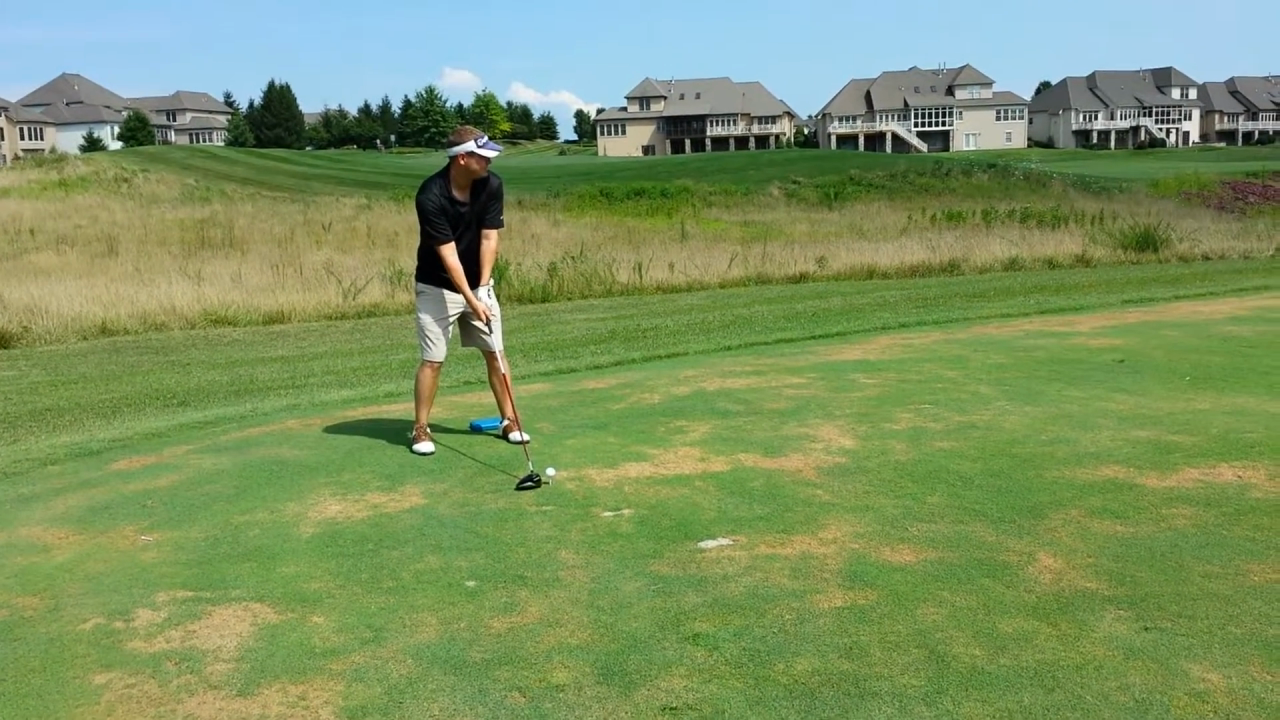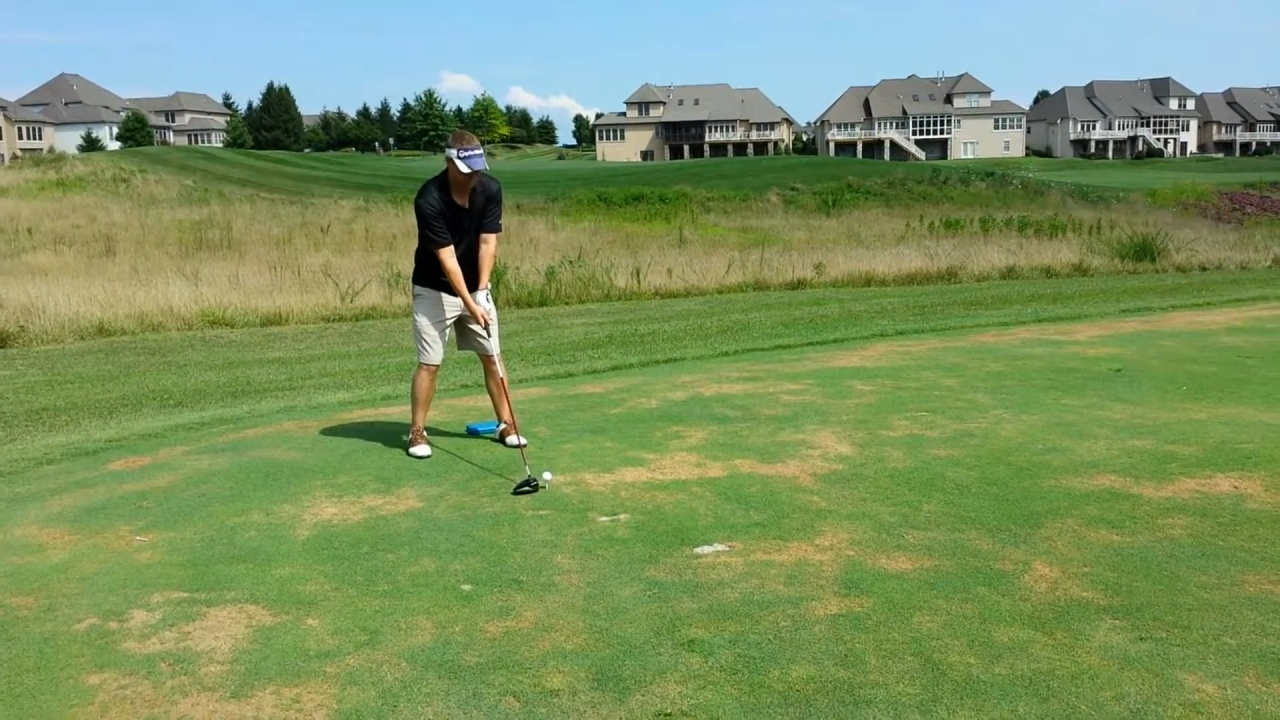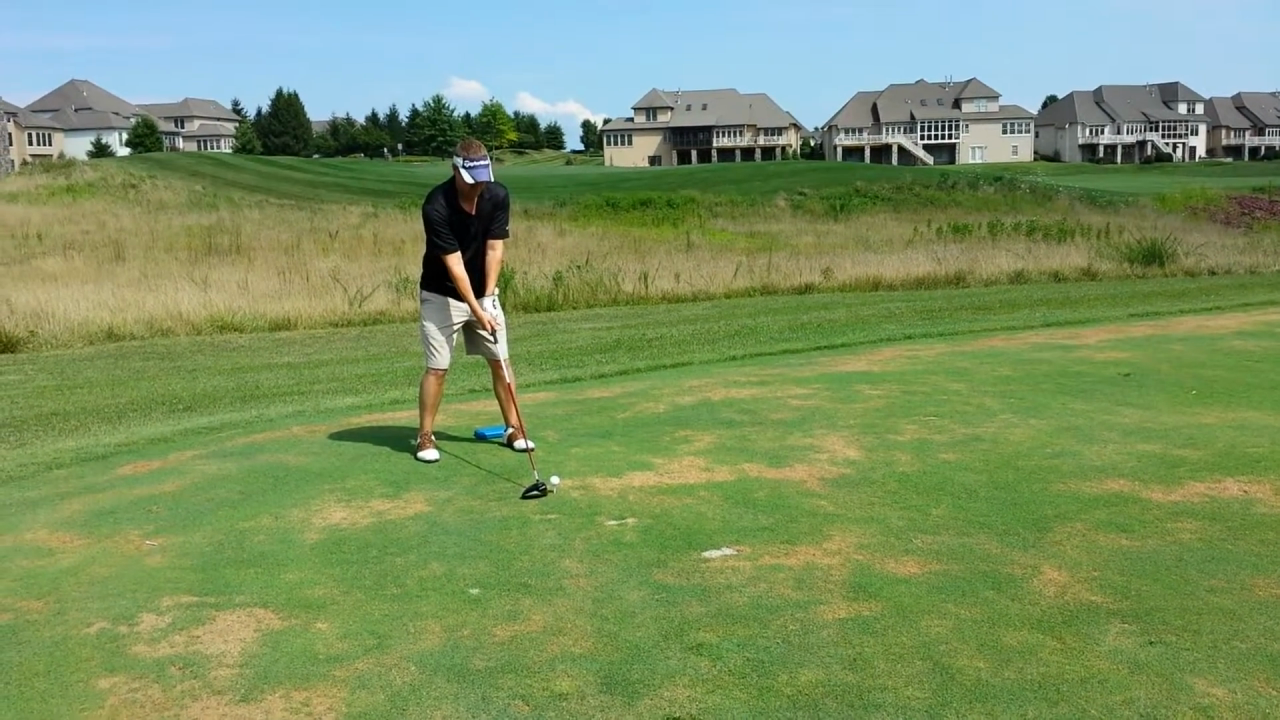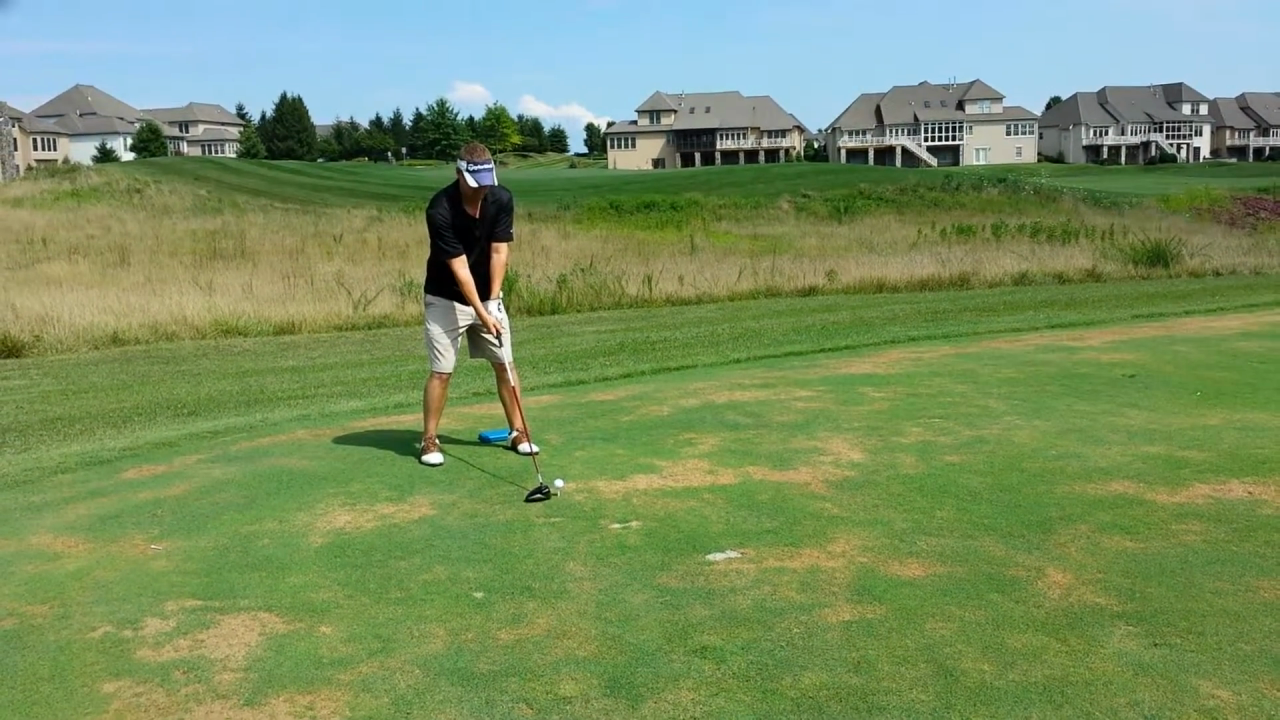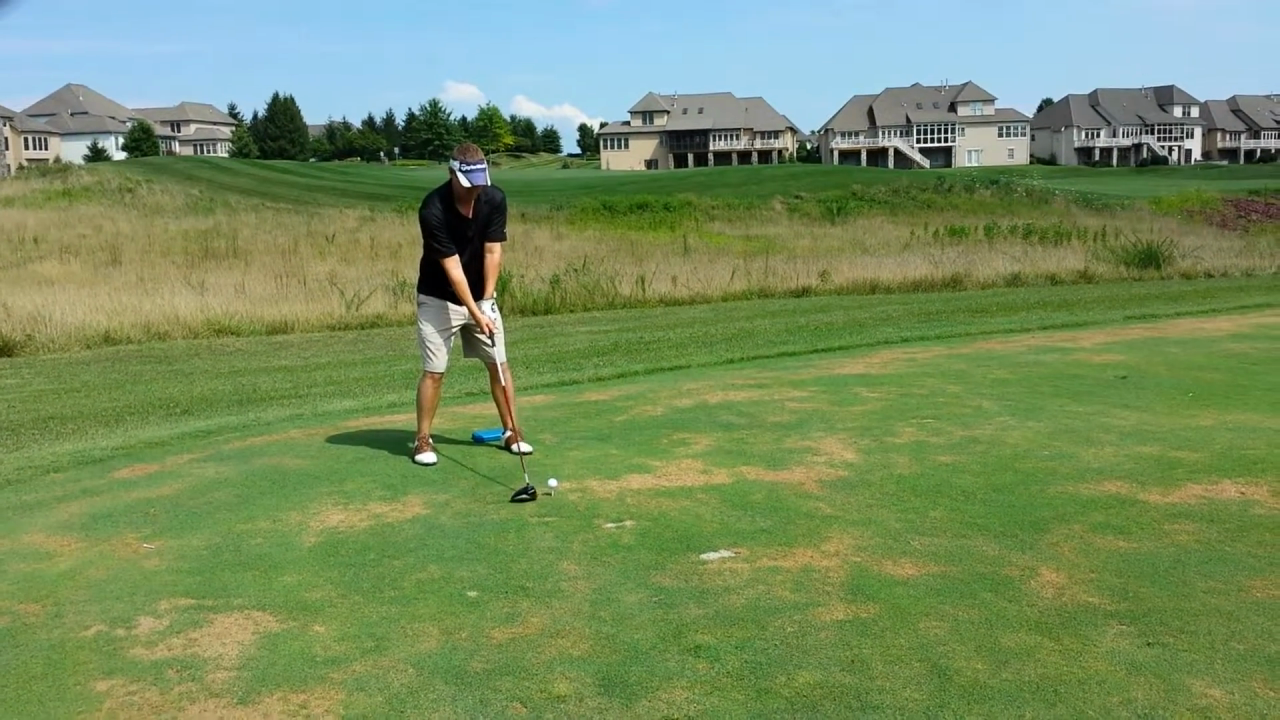
dt=0.5s
person 1, frame 1
left shoulder: (492, 185)
right shoulder: (430, 196)
left elbow: (489, 239)
right elbow: (448, 254)
left wrist: (483, 287)
right wrist: (470, 300)
left hip: (478, 284)
right hip: (437, 287)
left knee: (495, 352)
right knee: (433, 360)
left ankle: (509, 420)
right ankle: (421, 428)
person 1, frame 2
left shoulder: (491, 190)
right shoulder: (429, 199)
left elbow: (488, 242)
right elbow: (447, 257)
left wrist: (482, 290)
right wrist: (468, 303)
left hip: (475, 287)
right hip: (434, 290)
left knee: (492, 356)
right knee: (429, 362)
left ankle: (505, 424)
right ankle: (417, 432)
person 1, frame 3
left shoulder: (498, 196)
right shoulder: (436, 206)
left elbow: (494, 249)
right elbow: (454, 264)
left wrist: (489, 297)
right wrist: (475, 309)
left hip: (483, 292)
right hip: (442, 294)
left knee: (500, 360)
right knee: (437, 367)
left ankle: (513, 428)
right ankle: (425, 436)
person 1, frame 4
left shoulder: (502, 199)
right shoulder: (440, 210)
left elbow: (499, 251)
right elbow: (459, 267)
left wrist: (493, 301)
right wrist: (480, 313)
left hip: (487, 296)
right hip: (446, 298)
left knee: (504, 364)
right knee: (442, 370)
left ankle: (517, 432)
right ankle: (429, 439)
person 1, frame 5
left shoulder: (495, 199)
right shoulder: (433, 209)
left elbow: (492, 252)
right elbow: (452, 267)
left wrist: (486, 301)
right wrist: (474, 312)
left hip: (481, 296)
right hip: (438, 298)
left knee: (499, 363)
right knee: (434, 370)
left ankle: (511, 431)
right ankle: (423, 439)
